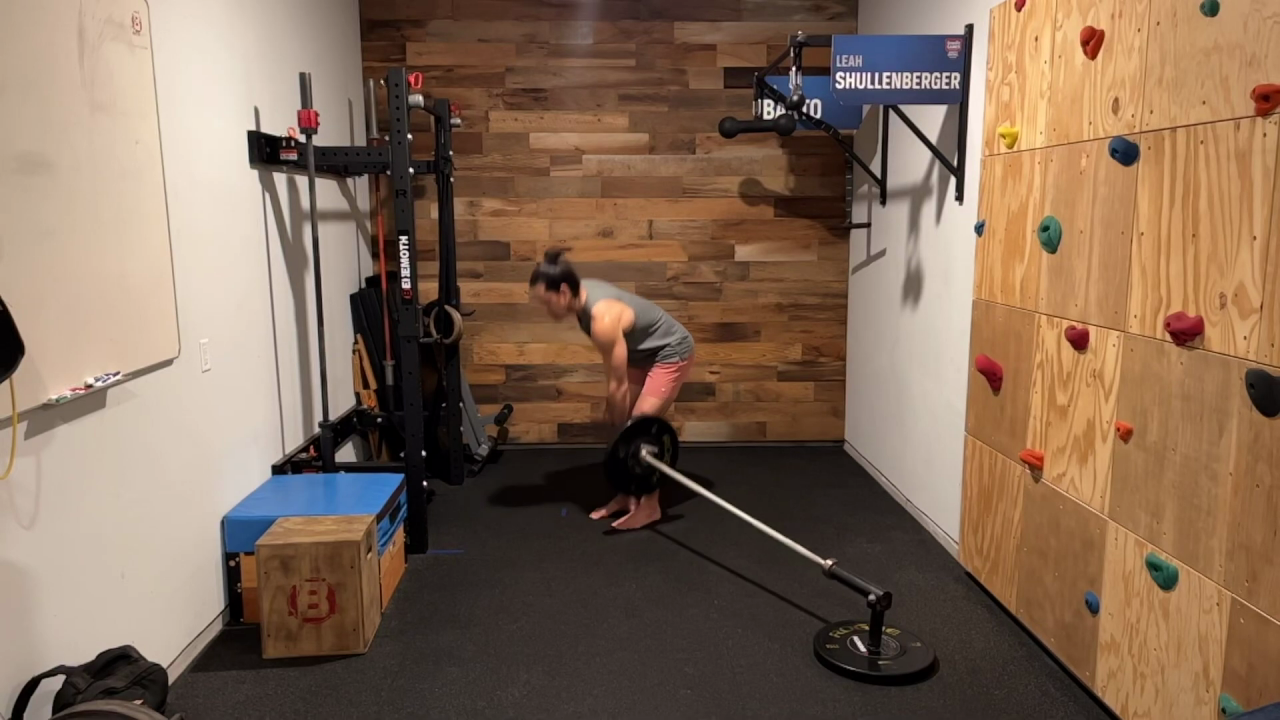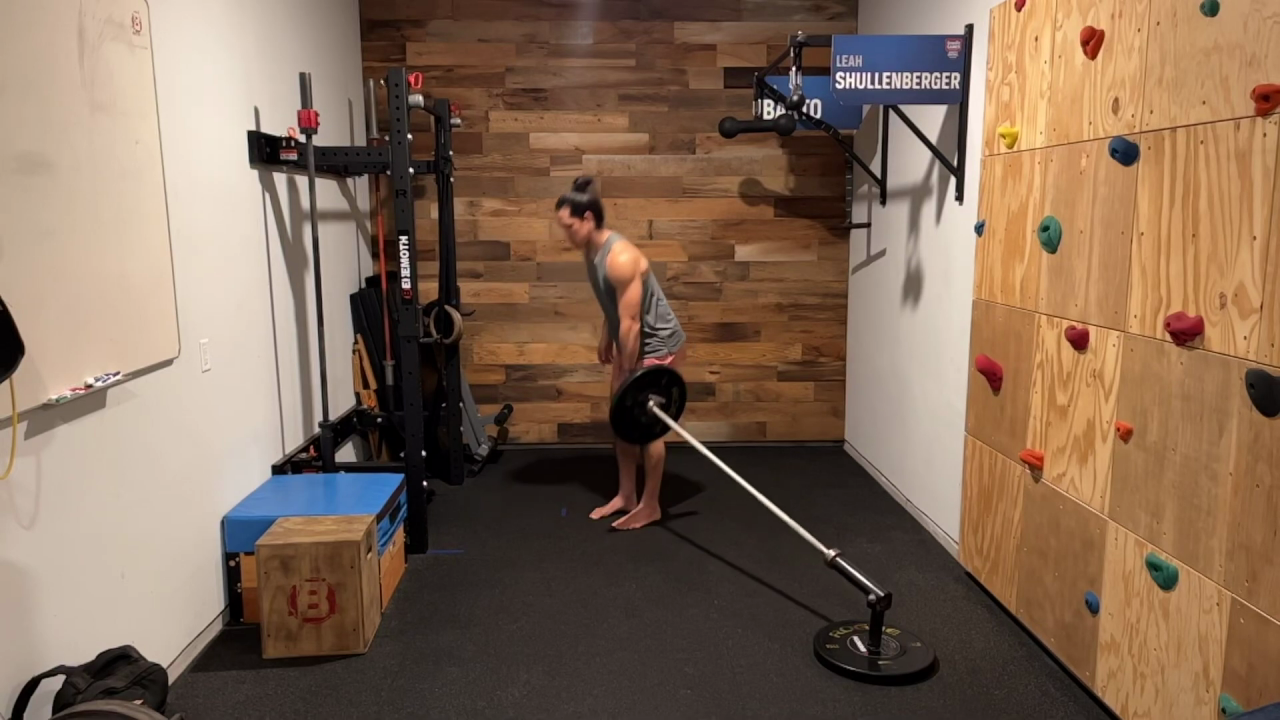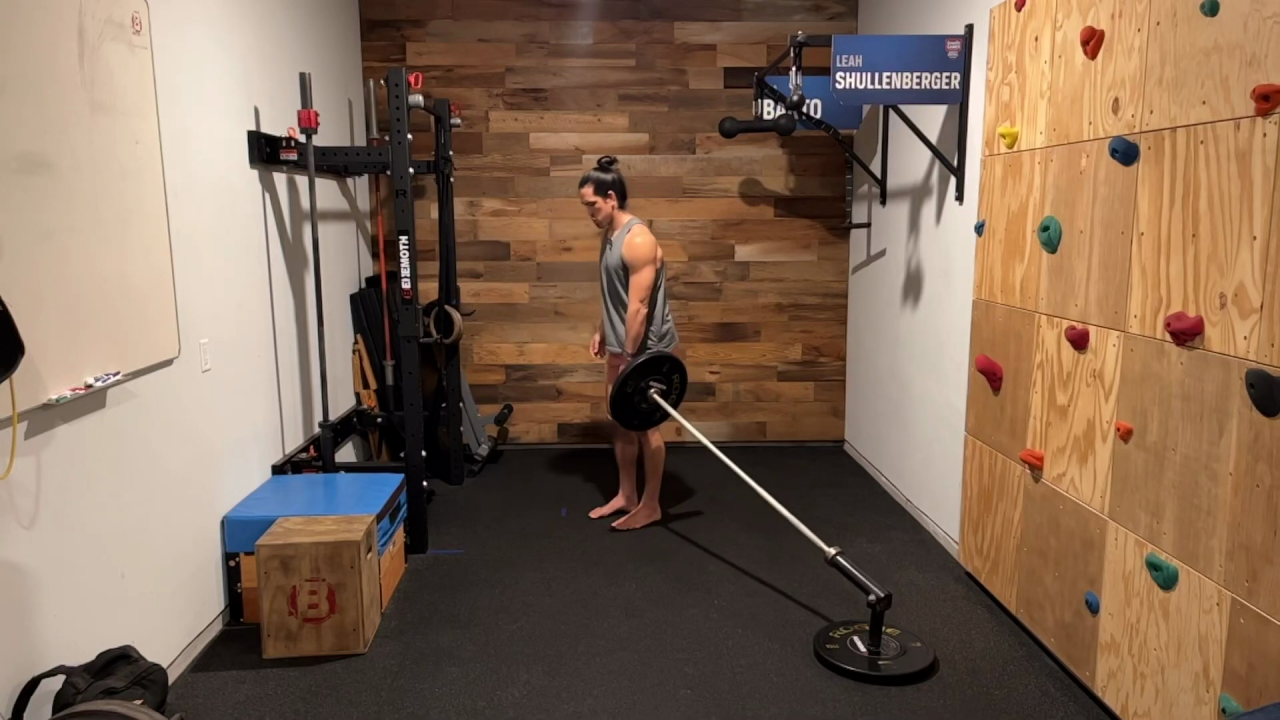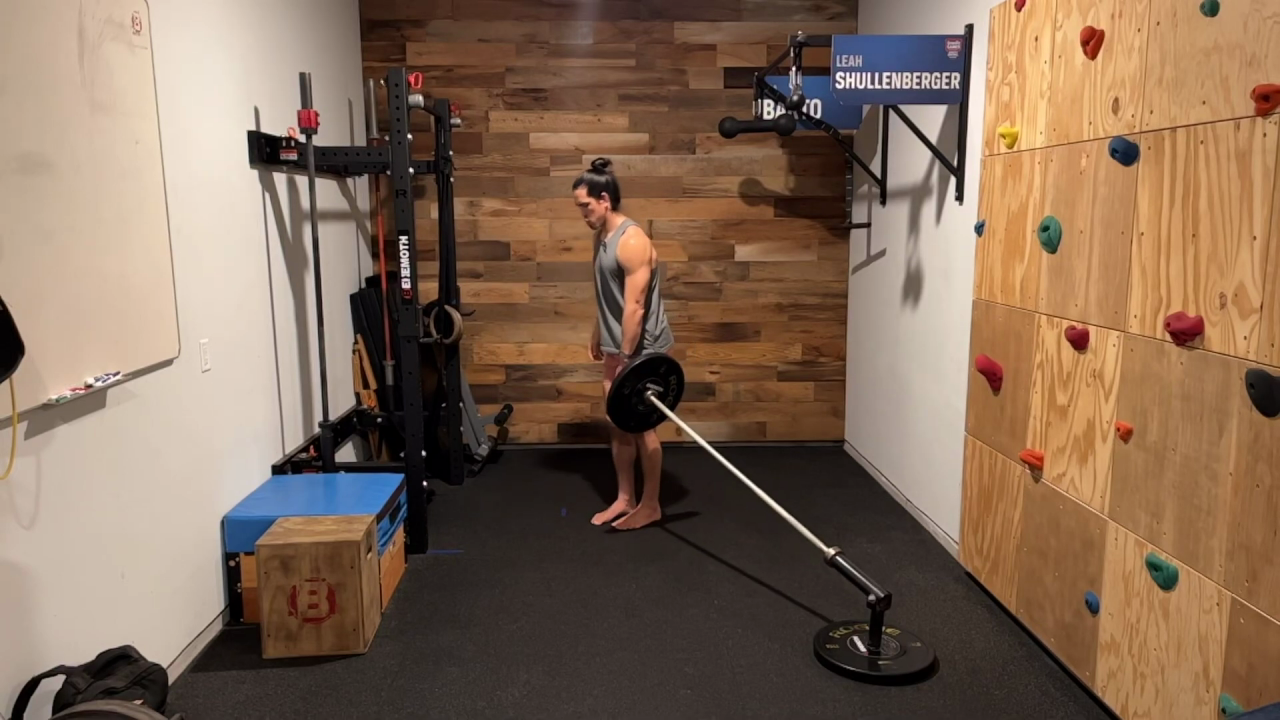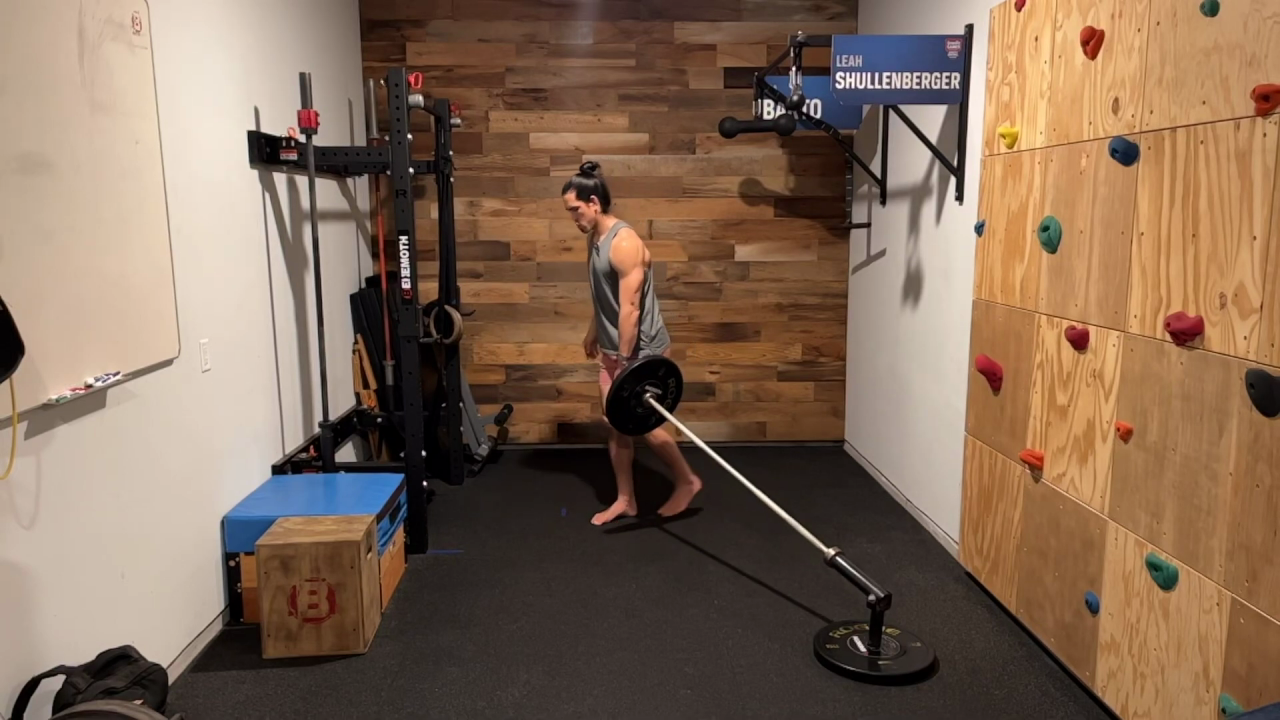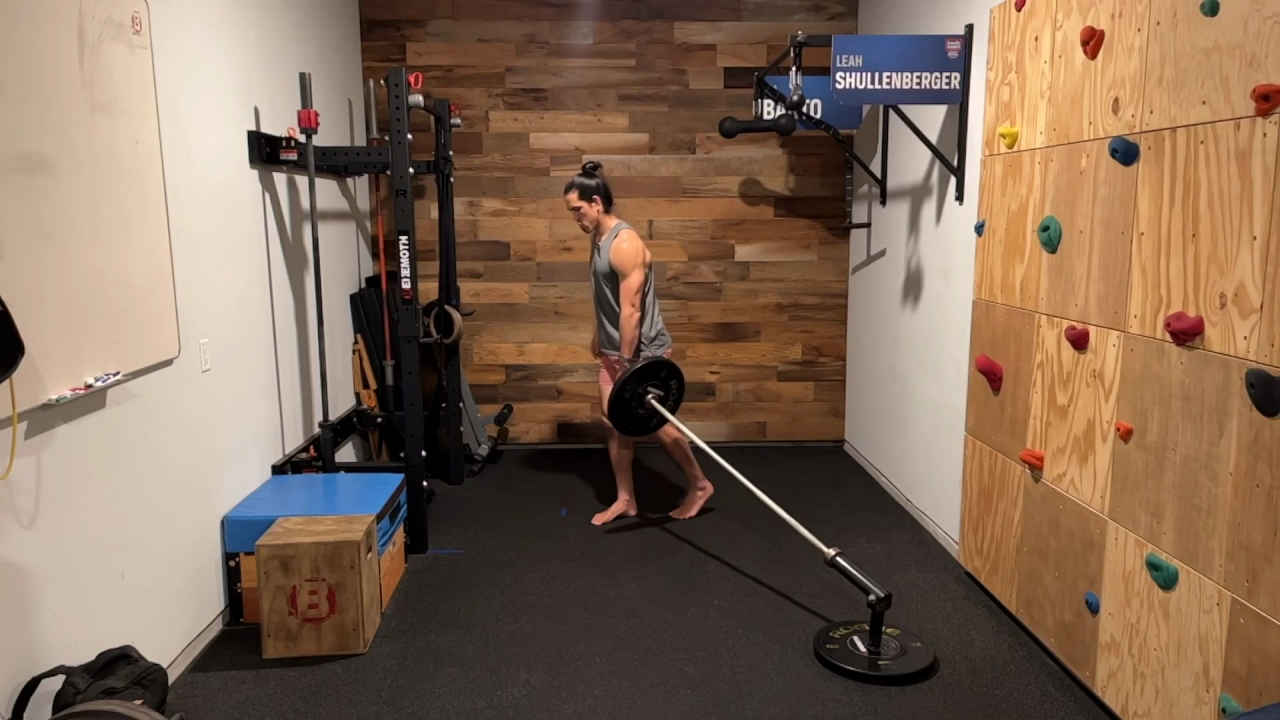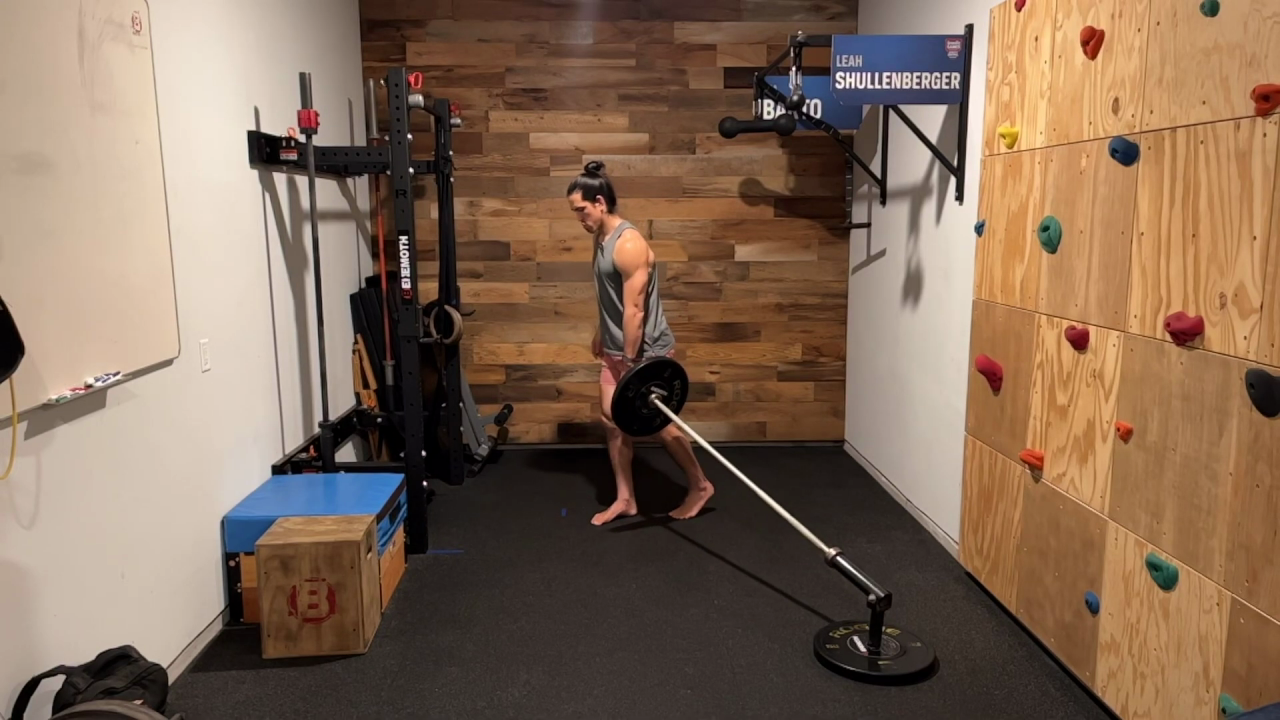
dt=0.3s
person 1, frame 1
left shoulder: (603, 318)
right shoulder: (584, 293)
left elbow: (618, 384)
left wrist: (622, 427)
left hip: (671, 352)
right hip: (642, 352)
right knee: (615, 420)
left ankle: (649, 507)
right ankle: (624, 496)
person 1, frame 2
left shoulder: (620, 257)
right shoulder: (593, 249)
left elbow: (631, 322)
left wrist: (628, 376)
right wrist: (604, 341)
left hip: (659, 345)
right hip: (633, 343)
left ankle: (650, 506)
right ankle: (626, 494)
person 1, frame 3
left shoulder: (638, 240)
right shoulder: (609, 234)
left elbow: (639, 307)
left wrist: (630, 359)
right wrist: (601, 332)
left hip: (646, 350)
right hip: (620, 347)
left knee: (644, 426)
right knee: (620, 423)
left ankle: (650, 505)
right ankle: (625, 495)
person 1, frame 4
left shoulder: (632, 242)
right shoulder: (602, 237)
left elbow: (635, 307)
left wrist: (628, 359)
right wrist: (598, 336)
left hip: (642, 350)
right hip: (616, 348)
left knee: (640, 427)
right knee: (617, 425)
left ankle: (650, 504)
right ankle: (625, 498)
person 1, frame 5
left shoulder: (625, 243)
right shoulder: (595, 238)
left elbow: (631, 309)
left wrist: (628, 362)
right wrist: (592, 333)
left hip: (642, 350)
right hip: (613, 349)
right knee: (616, 424)
left ankle: (687, 481)
right ankle: (626, 499)
person 1, frame 6
left shoulder: (625, 244)
right shoulder: (598, 238)
left elbow: (631, 310)
left wrist: (628, 364)
right wrist: (599, 335)
left hip: (642, 351)
right hip: (614, 349)
right knee: (614, 424)
left ankle: (699, 485)
right ankle: (625, 499)
person 1, frame 7
left shoulder: (629, 244)
right shoulder: (601, 238)
left elbow: (635, 310)
left wrist: (632, 364)
right wrist: (599, 334)
left hip: (645, 352)
right hip: (616, 350)
left knee: (659, 424)
right knee: (613, 422)
left ankle: (700, 486)
right ankle: (625, 499)
